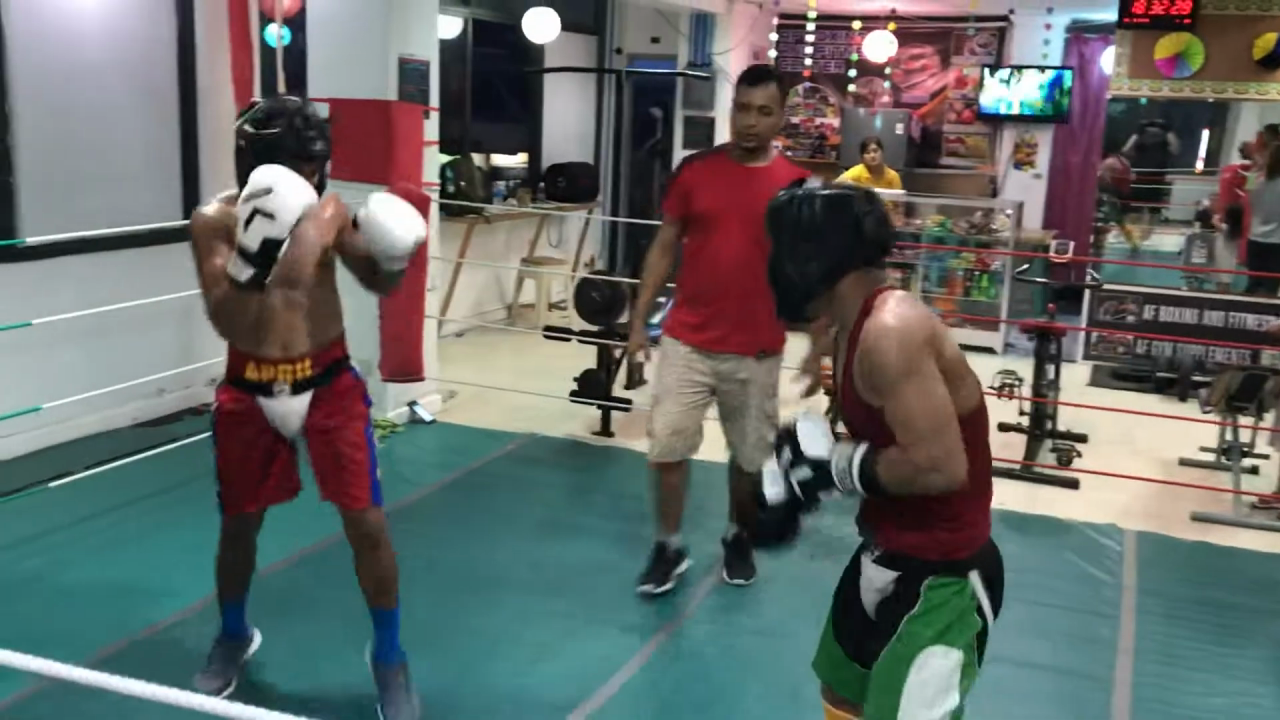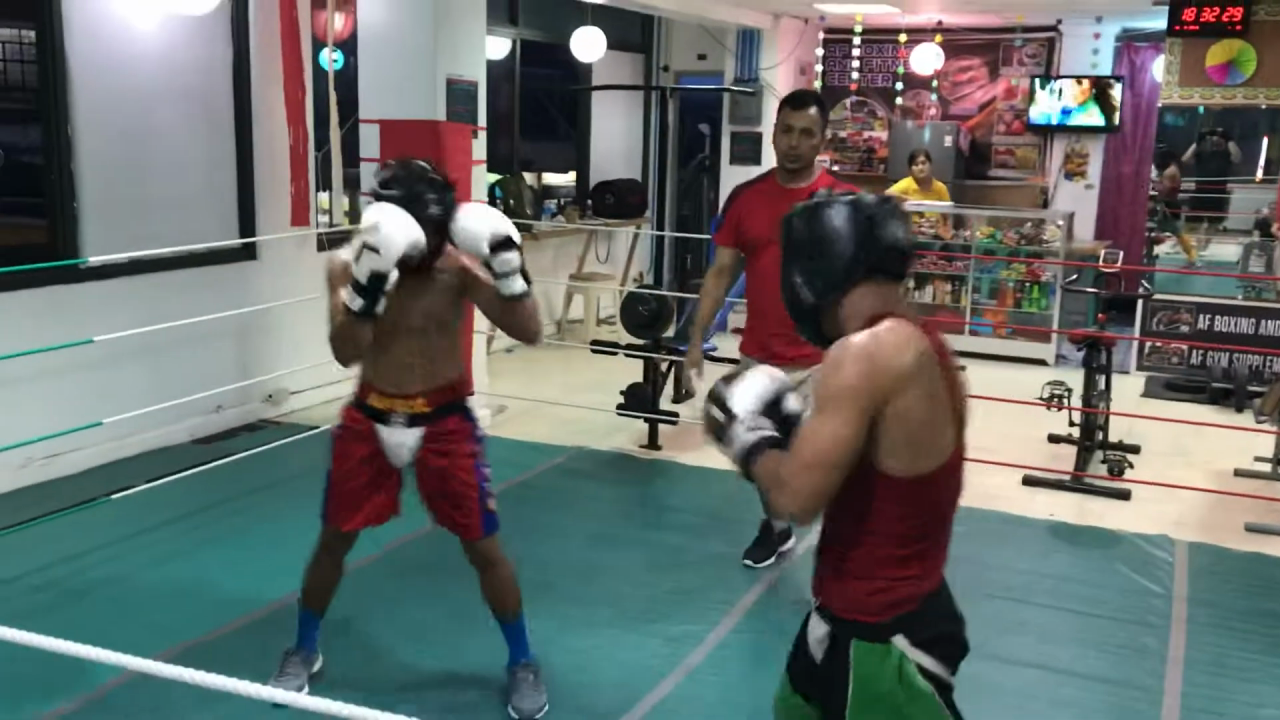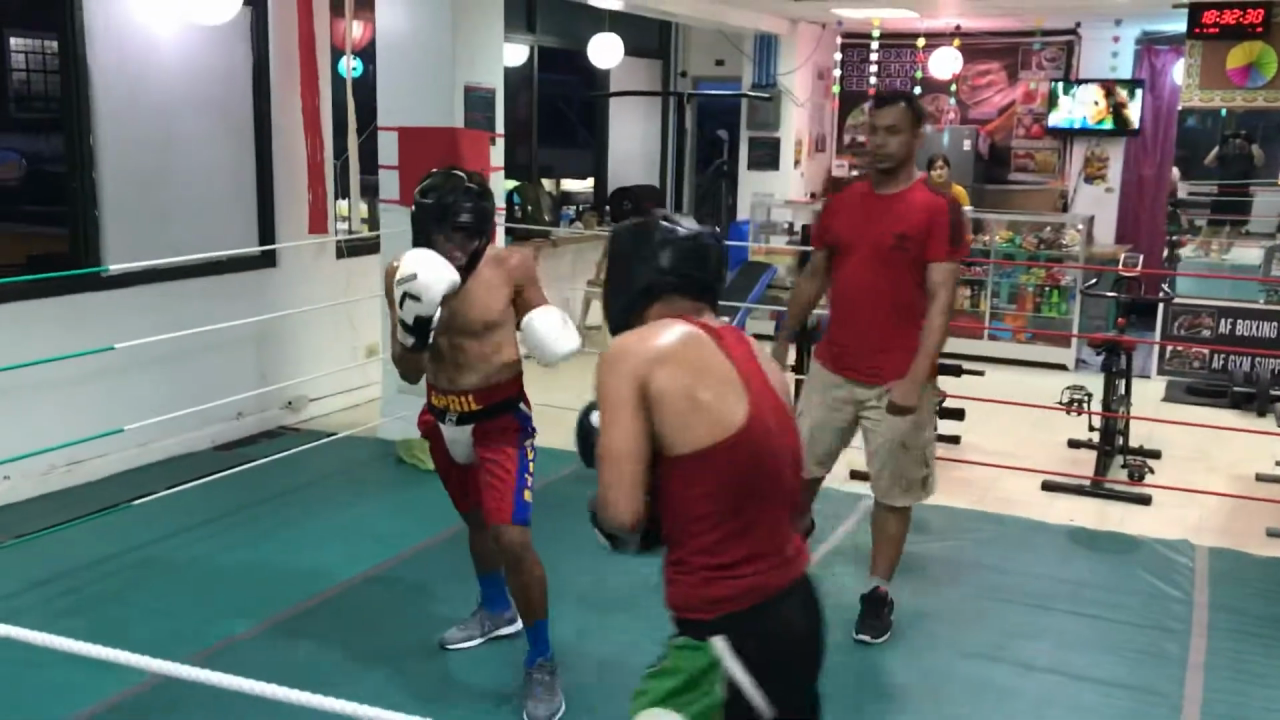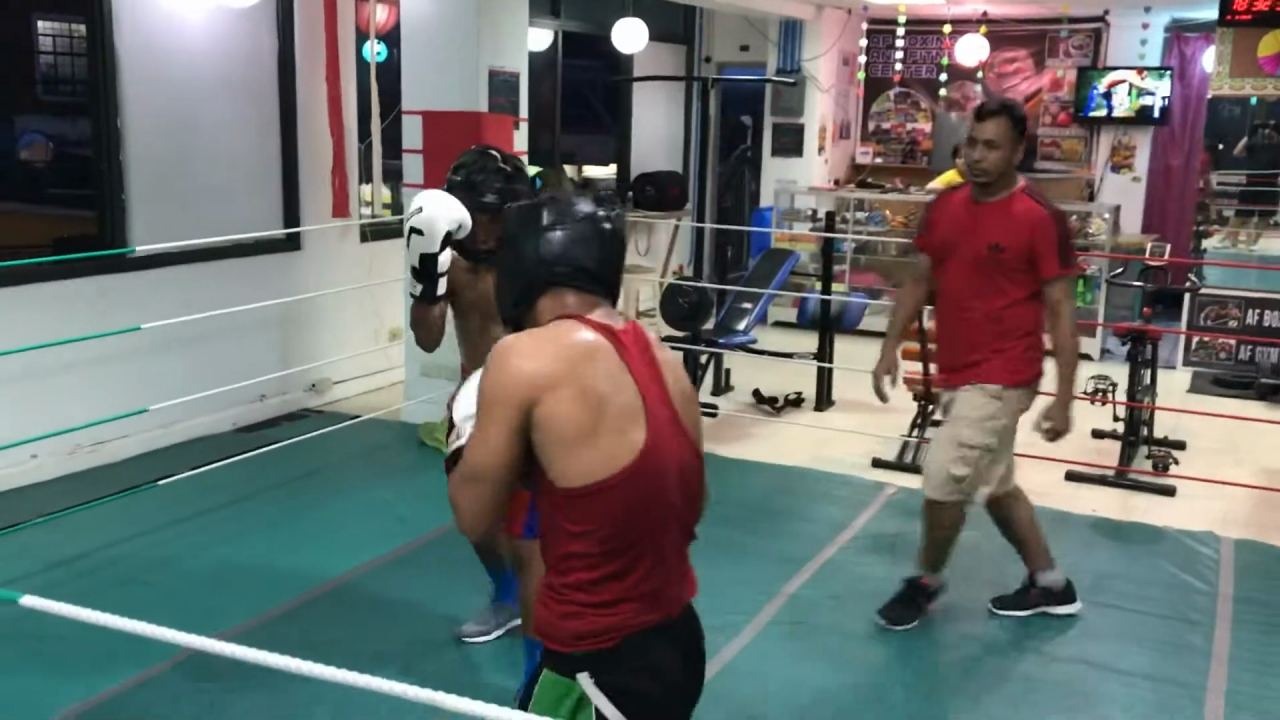
dt=0.5s
person 1, frame 1
left shoulder: (332, 213)
right shoulder: (214, 222)
left elbow: (380, 283)
right elbow: (227, 323)
left wrist: (394, 253)
right wrist: (254, 251)
left hip: (329, 387)
right hip: (249, 394)
left knee: (368, 526)
right knee: (240, 527)
left ankle: (390, 660)
right ankle: (233, 639)
person 1, frame 2
left shoulder: (459, 265)
right shoulder: (350, 264)
left elbow: (528, 333)
right elbow: (346, 353)
left wrist: (507, 268)
right wrist: (368, 283)
left hip: (444, 422)
right hip: (371, 419)
left knee: (484, 549)
right knee: (334, 541)
left ankle: (522, 663)
right ankle: (303, 650)
person 1, frame 3
left shoulder: (513, 268)
right shoulder: (407, 278)
left elbow: (548, 325)
right elbow: (409, 371)
left wrist: (559, 338)
right wrist: (413, 322)
left hip: (500, 418)
right hip: (442, 417)
left knee: (512, 539)
right knee: (476, 521)
left ankle: (543, 666)
right ankle: (496, 610)
person 1, frame 4
right shoulder: (449, 256)
right elbow: (428, 339)
right wrist: (425, 269)
left knee: (524, 545)
left ankle: (537, 673)
right ankle: (505, 603)
person 2, frame 1
left shoulder: (798, 186)
right shoulder: (694, 171)
right elbow: (664, 249)
right wrist: (638, 320)
left hip: (757, 349)
right hip: (688, 340)
left knee: (749, 453)
right knee: (667, 444)
left ankle: (738, 536)
right ankle: (668, 546)
person 2, frame 2
right shoulder: (745, 198)
right elbow: (720, 273)
right wrist: (696, 343)
left hip: (825, 358)
right hip: (761, 355)
right ankle: (776, 525)
person 2, frame 3
left shoulder: (937, 209)
right shoulder: (840, 201)
left elbow: (941, 298)
right elbow: (814, 276)
left wrist: (917, 379)
right wrist: (783, 339)
left hip: (895, 379)
right hip: (832, 367)
left knee: (894, 488)
right knee: (803, 460)
left ankle: (878, 592)
person 2, frame 4
left shoulder: (1042, 220)
right shoulder: (943, 207)
left elbow: (1061, 313)
right elbow: (918, 283)
left wrist: (1063, 399)
right wrist: (889, 350)
left hip: (1000, 378)
right hip: (956, 374)
left knee: (944, 482)
right knee: (991, 485)
left ankle: (924, 584)
right ankle: (1050, 586)
person 3, frame 1
left shoulder: (892, 331)
right shoulder: (853, 333)
left elbow: (941, 468)
left wrist: (837, 462)
right wrist: (804, 471)
left hip: (941, 578)
right hip: (890, 561)
person 3, frame 2
left shoulder: (865, 355)
right shoulder: (918, 345)
left elbow: (796, 495)
left wrist: (747, 434)
right wrist: (788, 419)
left hip: (883, 636)
right hip: (854, 611)
person 3, frame 3
left shoulder: (634, 352)
right shoulder: (749, 353)
left elbow: (622, 511)
left wrist: (605, 452)
left hip: (731, 635)
right hip: (793, 614)
person 3, frame 4
left shoulder: (525, 359)
right shoulder: (661, 356)
left elbow: (475, 515)
left wrist: (468, 432)
left hip: (600, 666)
right hip: (677, 643)
